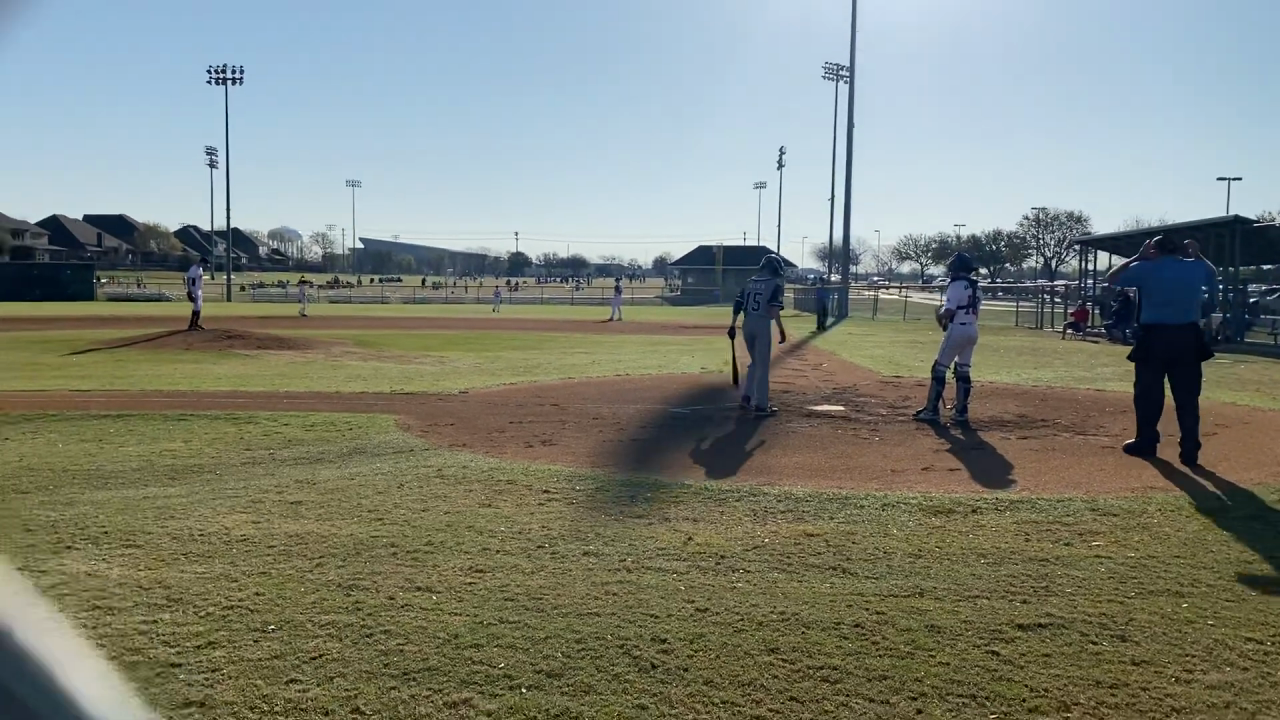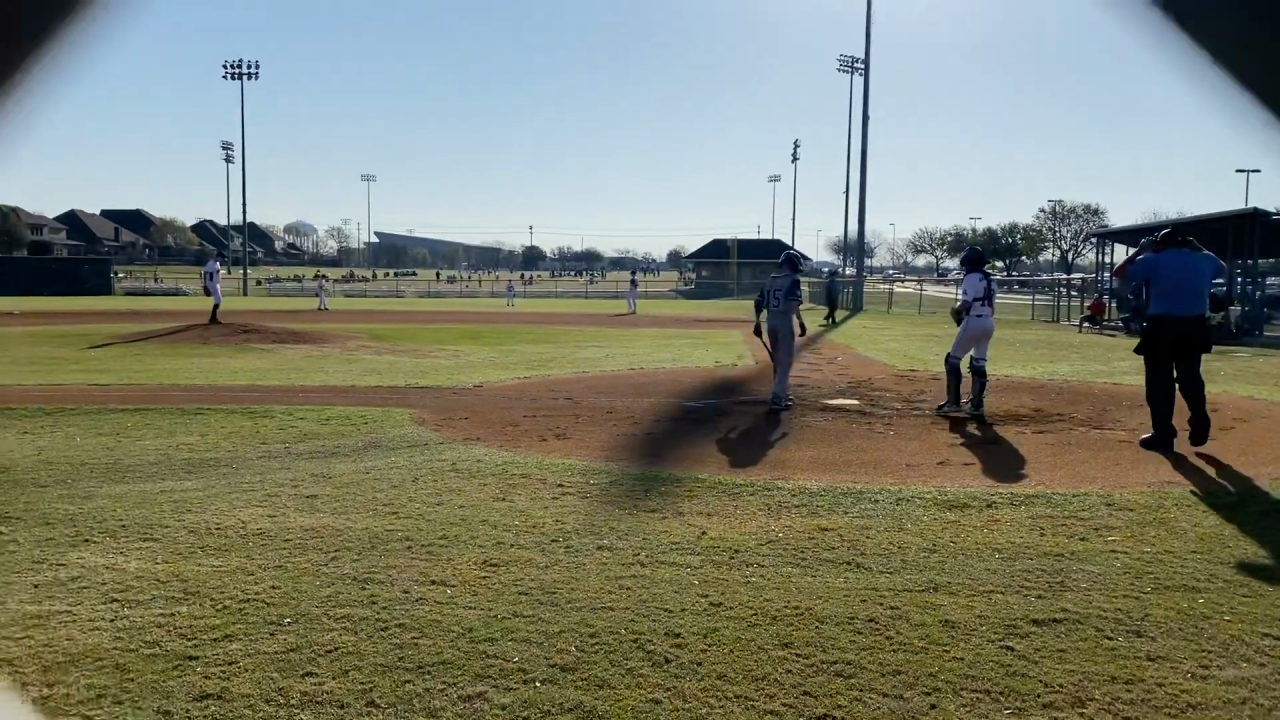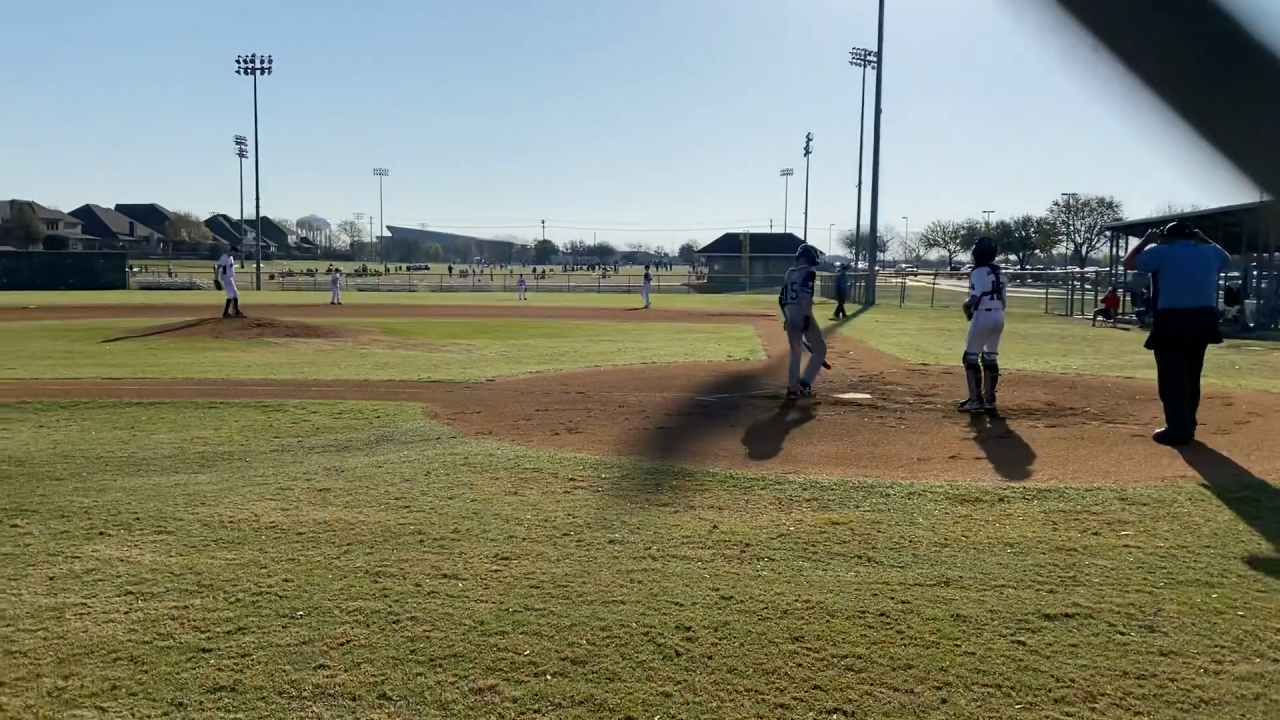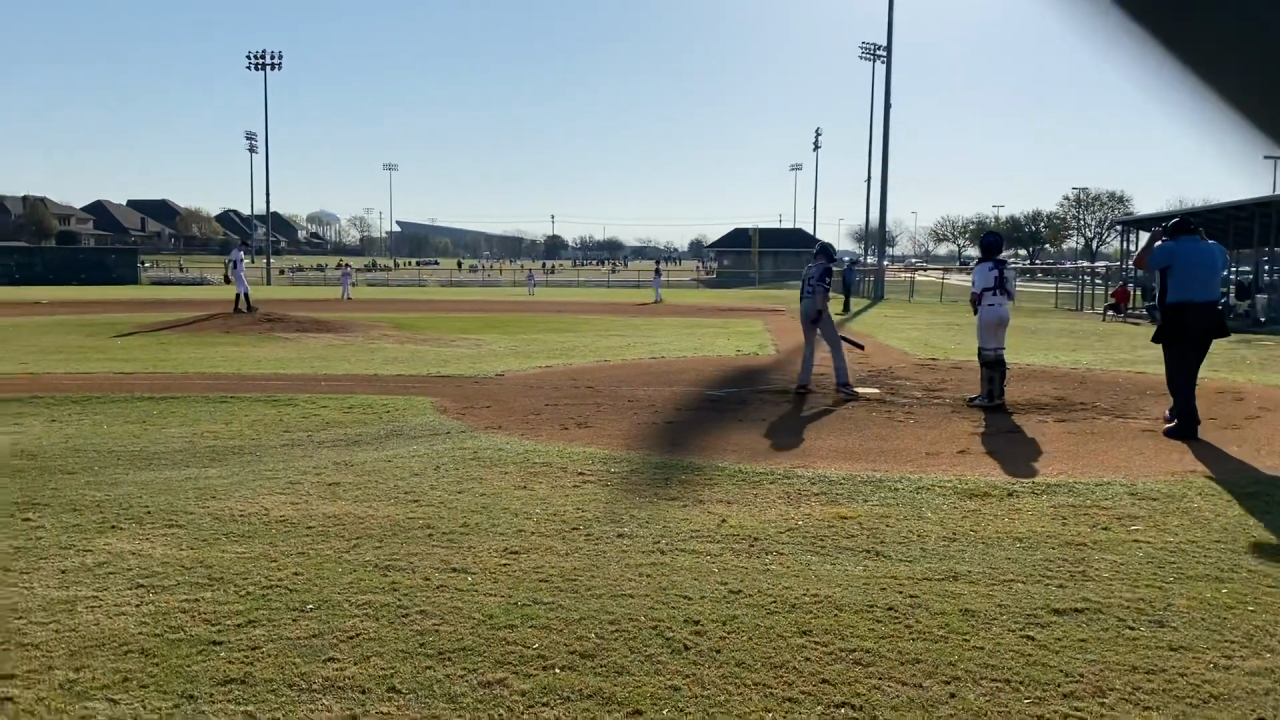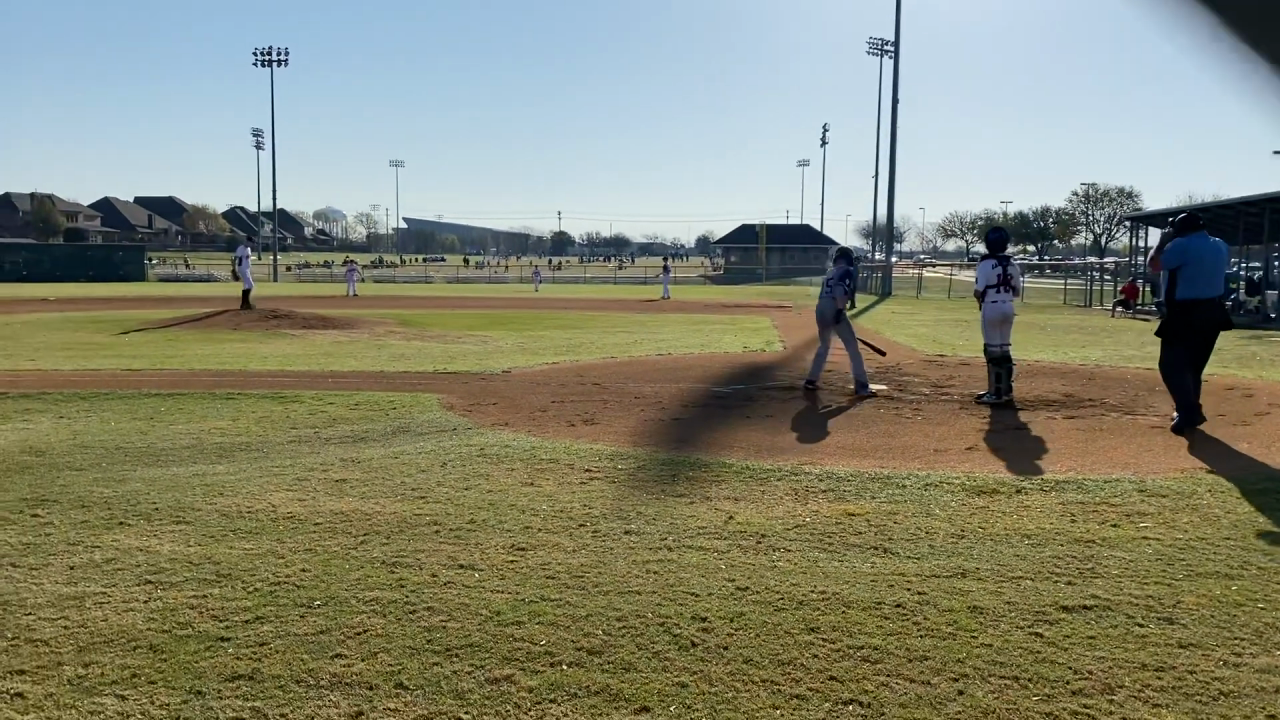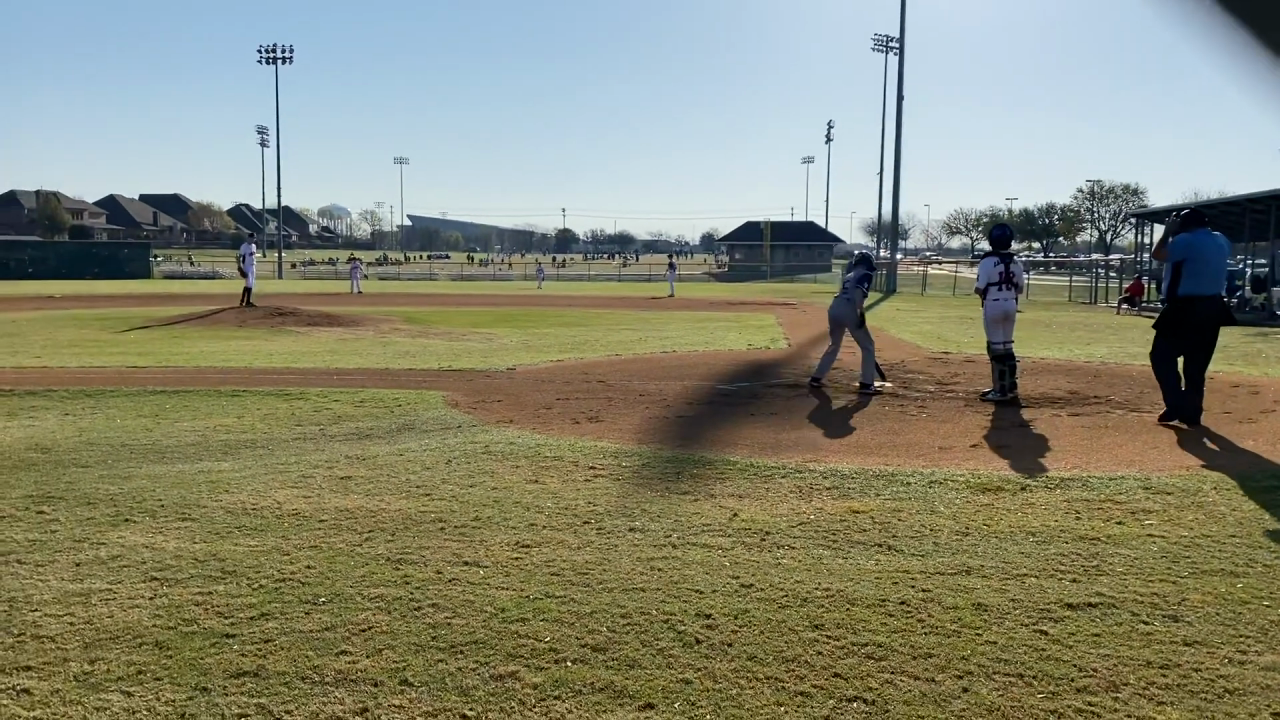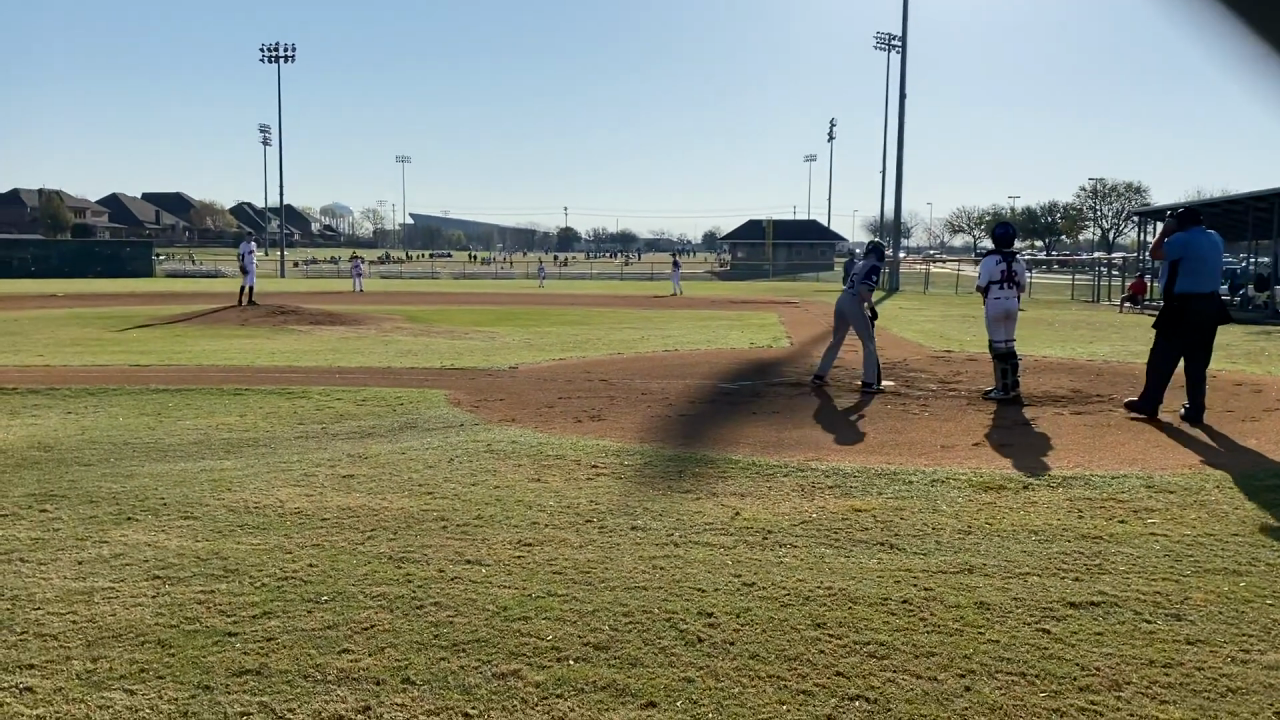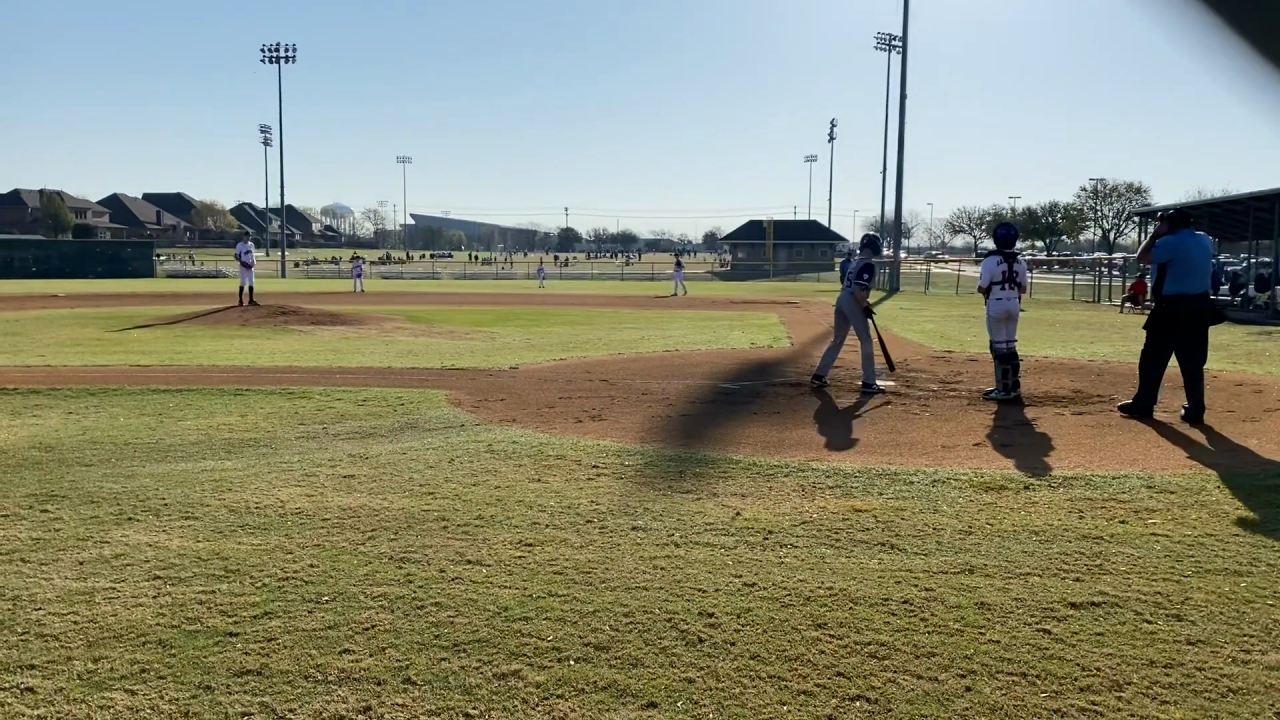
dt=0.2s
person 1, frame 1
left shoulder: (1146, 268)
right shoulder: (1196, 268)
left elbow: (1111, 278)
right elbow: (1212, 275)
left wrist: (1138, 257)
right wrist: (1196, 255)
left hip: (1154, 338)
right hip: (1187, 338)
left knee: (1148, 393)
right knee: (1187, 396)
left ankle: (1145, 442)
right ankle: (1190, 449)
person 1, frame 2
left shoulder: (1153, 261)
right shoulder: (1203, 260)
left elbow: (1119, 273)
right elbow: (1221, 269)
left wrist: (1140, 251)
right wrist: (1199, 249)
left hip: (1161, 329)
right hip: (1194, 329)
left knee: (1160, 384)
right knee: (1191, 380)
left ankle: (1162, 435)
right ankle: (1200, 424)
person 1, frame 3
left shoulder: (1162, 252)
right shoulder: (1209, 252)
left elbow: (1129, 263)
right elbow: (1226, 259)
left wrist: (1147, 241)
right wrist: (1204, 240)
left hip: (1171, 321)
right hip: (1203, 320)
left knee: (1171, 377)
right knee: (1192, 374)
left ankle: (1176, 429)
right ankle: (1187, 423)
person 1, frame 4
left shoulder: (1171, 248)
right shoulder: (1214, 249)
left elbow: (1139, 262)
right elbow: (1224, 261)
left wrist: (1153, 240)
right wrist: (1204, 239)
left hip: (1179, 317)
right hip: (1208, 316)
left knee: (1179, 371)
right knee: (1190, 370)
left ankle: (1186, 424)
right ankle: (1181, 415)
person 1, frame 5
left shoulder: (1182, 245)
right shoulder: (1220, 246)
left elbow: (1154, 265)
left wrist: (1163, 241)
left hip: (1185, 313)
right hip: (1212, 312)
left knee: (1172, 365)
right knee: (1194, 366)
left ankle: (1189, 414)
right ankle: (1188, 413)
person 1, frame 6
left shoulder: (1186, 240)
right shoulder: (1221, 241)
left elbow: (1158, 254)
left wrist: (1168, 232)
left hip: (1185, 309)
right hip: (1212, 309)
left knee: (1162, 356)
right knee: (1197, 363)
left ankle: (1178, 404)
right ankle: (1192, 410)
person 1, frame 7
left shoulder: (1183, 239)
right shoulder: (1215, 239)
left elbow: (1155, 253)
left wrist: (1166, 231)
left hip: (1182, 307)
right hip: (1209, 306)
left knee: (1162, 357)
right knee: (1197, 362)
left ankle: (1149, 403)
right ankle: (1195, 409)
person 1, frame 8
left shoulder: (1171, 242)
right shoulder: (1205, 240)
left elbow: (1143, 257)
left wrist: (1156, 235)
left hip: (1172, 308)
right hip: (1199, 307)
left knee: (1153, 358)
right knee: (1193, 362)
left ankle: (1143, 404)
right ankle: (1195, 409)
person 2, frame 1
left shoulder: (956, 284)
right shoulder: (976, 287)
left elbow: (949, 311)
right elbow: (974, 313)
left wrist: (939, 315)
left hip: (957, 330)
right hip: (972, 330)
left knee: (939, 369)
right knee: (963, 370)
left ankle: (932, 410)
right ankle: (961, 412)
person 2, frame 2
left shoulder: (971, 277)
right shoulder: (989, 280)
left elbow: (966, 304)
right elbow: (991, 307)
left wrist: (955, 310)
left hip: (973, 322)
right hip: (988, 323)
left knee: (952, 359)
right knee: (979, 364)
left ankle: (954, 401)
right ankle: (977, 406)
person 2, frame 3
left shoulder: (979, 272)
right shoulder: (998, 273)
left elbow: (974, 299)
right elbow: (1002, 302)
left wrist: (966, 306)
left hip: (983, 316)
right hip: (999, 317)
left knee: (971, 357)
right knee: (991, 358)
left ankle: (976, 399)
right ankle: (989, 400)
person 2, frame 4
left shoulder: (981, 267)
right shoulder: (1007, 269)
left elbow: (975, 296)
right elbow: (1011, 296)
left wrist: (973, 302)
left hip: (987, 311)
right hip: (1004, 312)
left knee: (986, 354)
right knee: (998, 353)
left ankle: (988, 396)
right ankle: (998, 394)
person 2, frame 5
left shoulder: (985, 264)
right shoulder: (1013, 265)
left elbow: (978, 293)
right elbow: (1016, 292)
left wrist: (980, 297)
left hip: (991, 308)
right hip: (1008, 308)
left knee: (992, 350)
right knee: (1004, 349)
left ankle: (995, 393)
right ankle: (1006, 390)
person 2, frame 6
left shoulder: (987, 262)
right shoulder: (1016, 263)
left elbow: (979, 290)
right elbow: (1019, 289)
left wrist: (988, 290)
left hip: (993, 306)
right hip: (1011, 305)
left knee: (996, 348)
right knee: (1007, 346)
left ankle: (1000, 390)
right ankle: (1011, 387)
person 2, frame 7
left shoulder: (989, 260)
right shoulder: (1019, 261)
left elbow: (979, 287)
right elbow: (1022, 288)
left wrist: (988, 289)
left hip: (995, 305)
right hip: (1012, 304)
left knee: (998, 346)
right knee: (1009, 344)
left ankle: (1002, 389)
right ankle: (1013, 386)
person 2, frame 8
left shoulder: (990, 260)
right shoulder: (1020, 262)
left elbow: (981, 288)
right elbow: (1023, 289)
left wrist: (990, 290)
left hip: (996, 306)
right hip: (1014, 305)
left knee: (999, 346)
right knee: (1010, 345)
left ankle: (1003, 389)
right ankle: (1014, 386)
person 3, frame 1
left shoulder: (750, 283)
right shoulder: (774, 284)
left elbow: (738, 305)
right elbow: (774, 309)
left wrist: (733, 325)
right wrist: (781, 330)
left hip: (747, 324)
right hip: (762, 325)
left knee: (755, 363)
right knee: (763, 366)
left ankle: (747, 397)
right ankle: (761, 406)
person 3, frame 2
left shoulder: (770, 280)
right shoulder: (793, 280)
left elbow: (758, 303)
right elbow: (793, 303)
left wrist: (757, 323)
right wrist: (801, 323)
left hip: (771, 320)
right hip: (784, 321)
left knee: (778, 360)
right knee: (785, 361)
left ankle: (780, 394)
right ankle: (777, 398)
person 3, frame 3
left shoulder: (789, 273)
right shoulder: (809, 272)
left elbow: (781, 299)
right elbow: (805, 295)
right wrist: (807, 316)
left hip: (790, 314)
right hip: (802, 313)
left knee: (795, 352)
right knee: (820, 349)
left ankle: (793, 389)
right ankle: (805, 382)
person 3, frame 4
left shoulder: (807, 269)
right shoulder: (826, 268)
right elbow: (820, 290)
right wrist: (819, 310)
left hip: (804, 308)
right hip: (816, 309)
left knee: (809, 347)
right knee: (835, 346)
left ankle: (802, 384)
right ankle: (843, 383)
person 3, frame 5
left shoulder: (830, 272)
right shoulder: (847, 271)
right elbow: (840, 290)
right wrist: (840, 310)
left hip: (820, 308)
right hip: (833, 309)
left knee: (824, 345)
right knee: (852, 346)
left ankle: (811, 380)
right ankle: (861, 385)
person 3, frame 6
left shoulder: (849, 275)
right shoulder: (866, 275)
right elbow: (858, 292)
right wrist: (862, 314)
left hip: (834, 308)
right hip: (847, 310)
left knee: (834, 345)
right knee: (868, 346)
left ankle: (817, 378)
right ankle: (866, 384)
person 3, frame 7
left shoulder: (858, 265)
right shoulder: (874, 267)
right elbow: (864, 289)
left wrist: (865, 310)
right wrist: (872, 309)
left hip: (841, 301)
right hip: (853, 305)
left knee: (836, 341)
right knee: (869, 343)
left ankle: (819, 376)
right ankle: (869, 382)
person 3, frame 8
left shoulder: (856, 261)
right shoulder: (868, 264)
right elbow: (857, 289)
left wrist: (864, 303)
right wrist: (865, 306)
left hip: (842, 300)
right hip: (852, 303)
left knee: (837, 340)
right knee: (866, 342)
left ankle: (819, 375)
right ankle: (868, 383)
